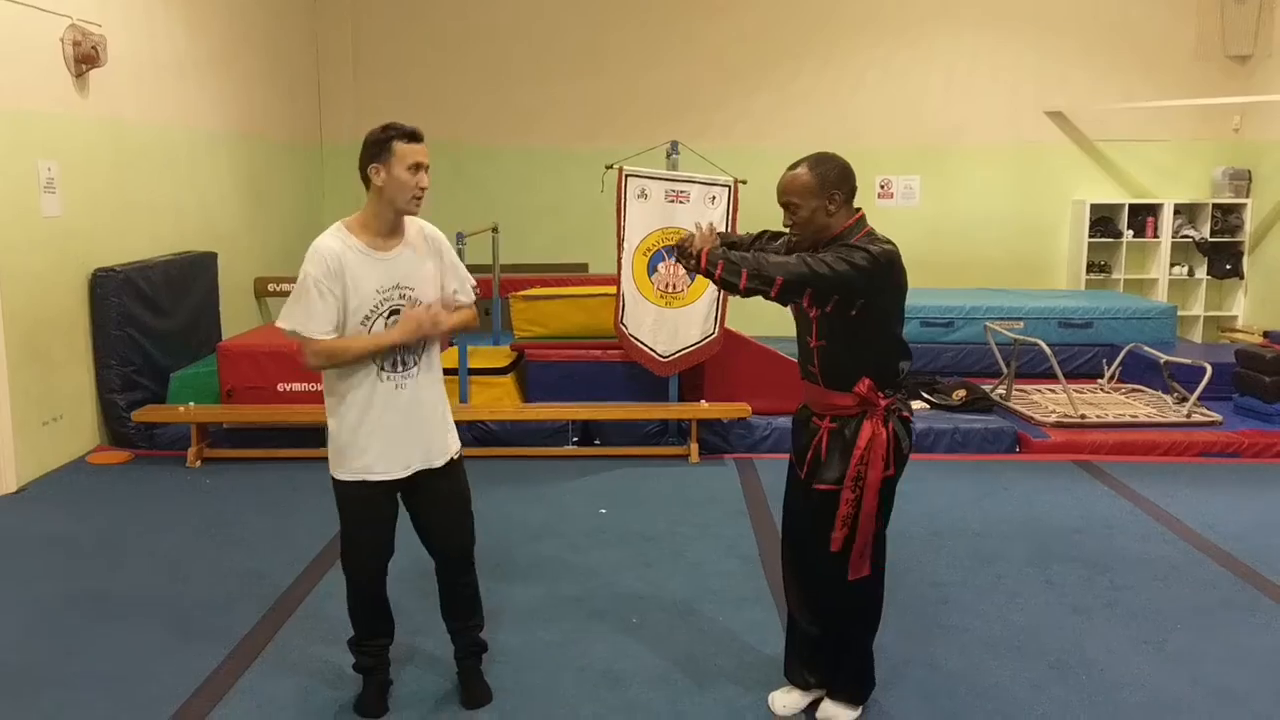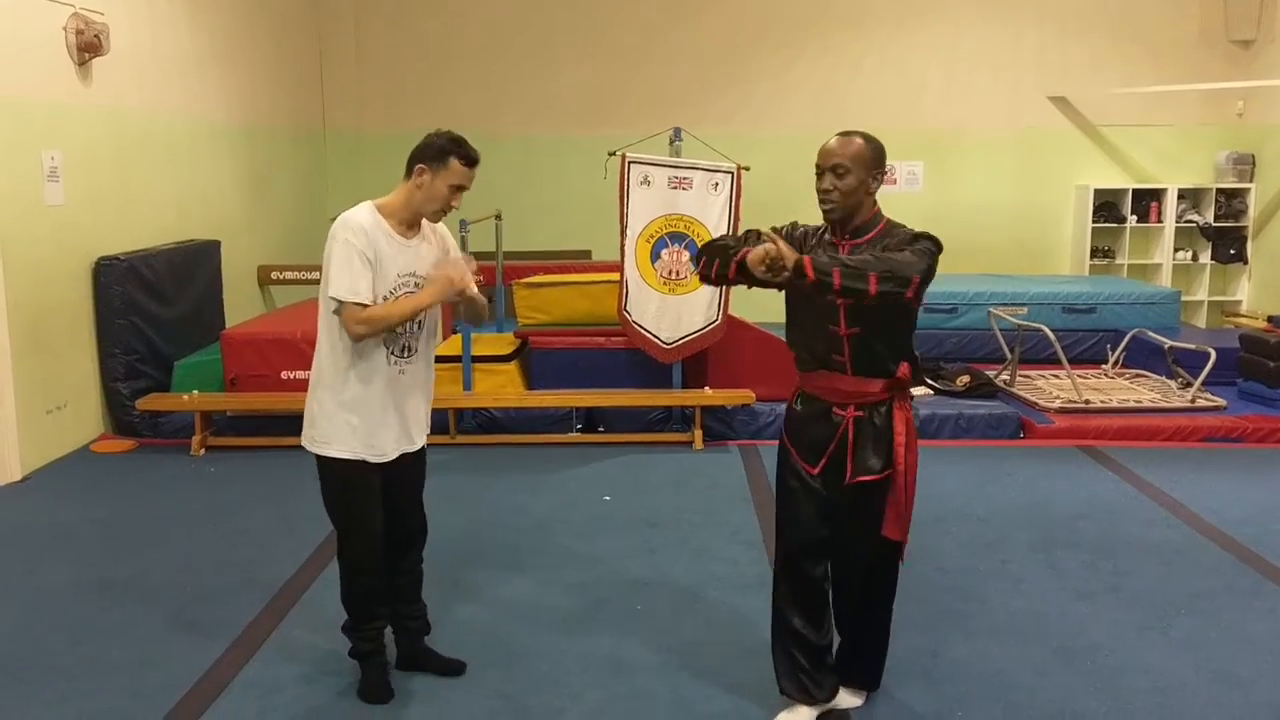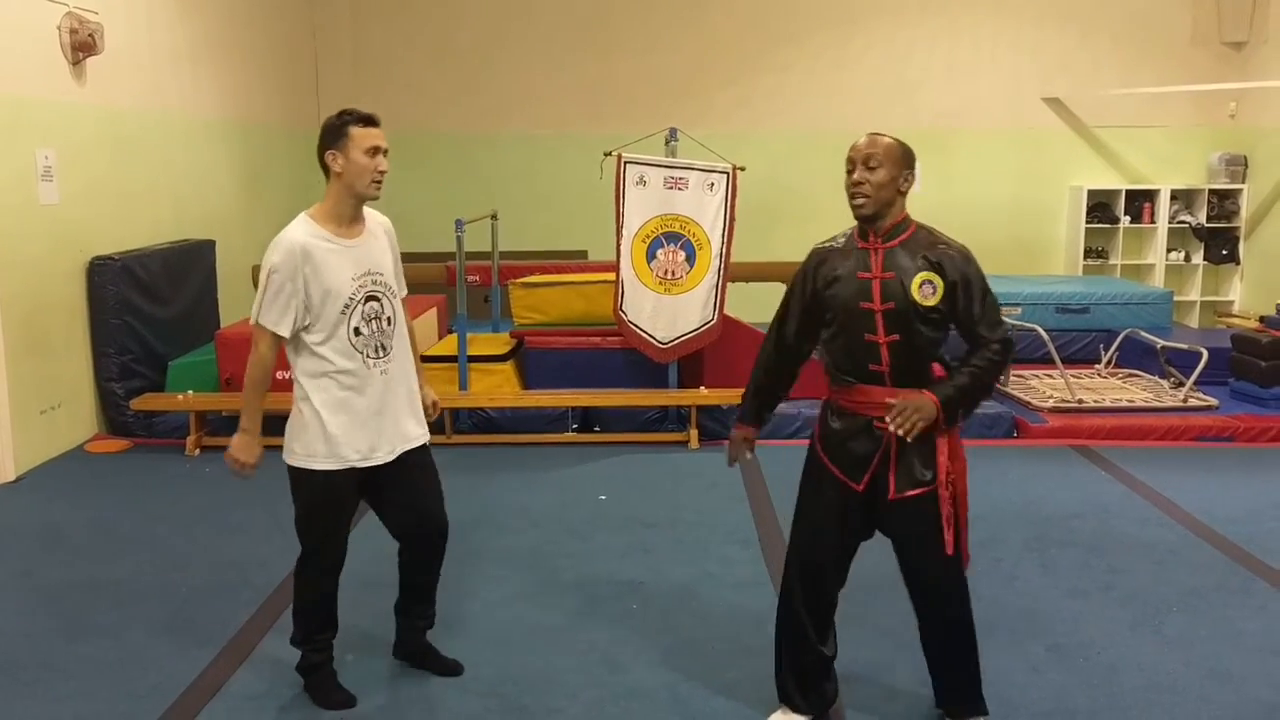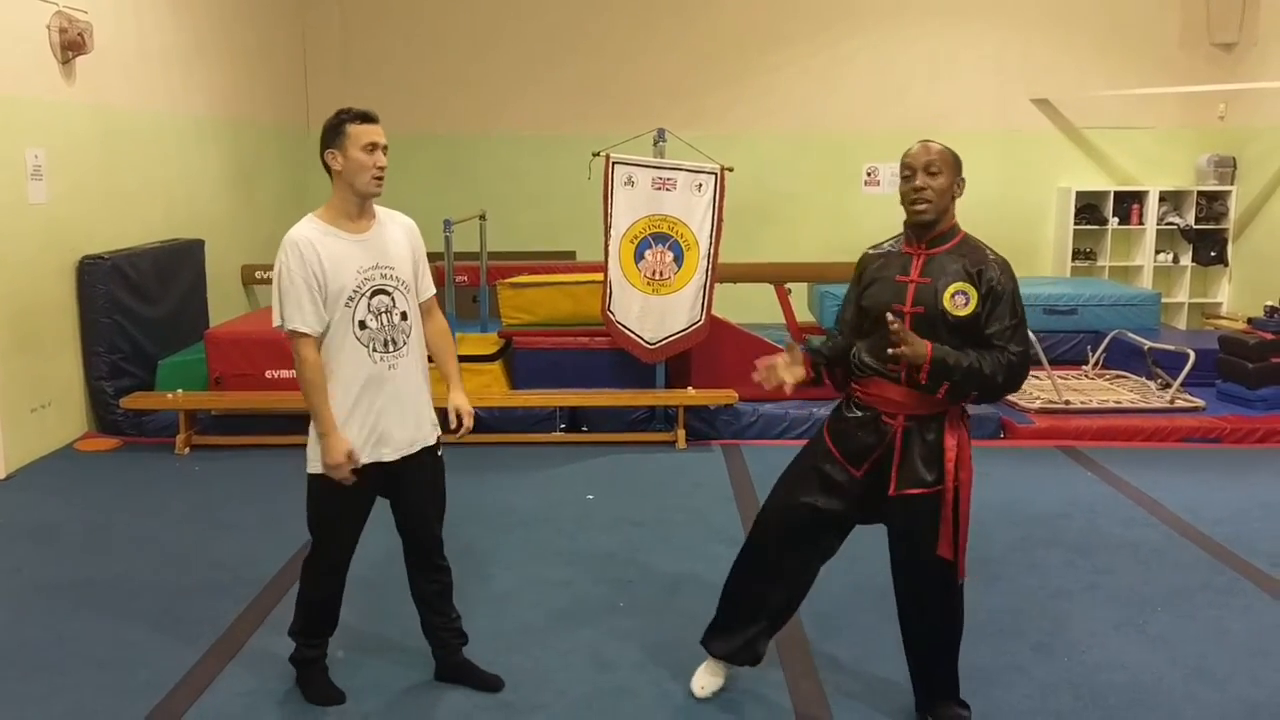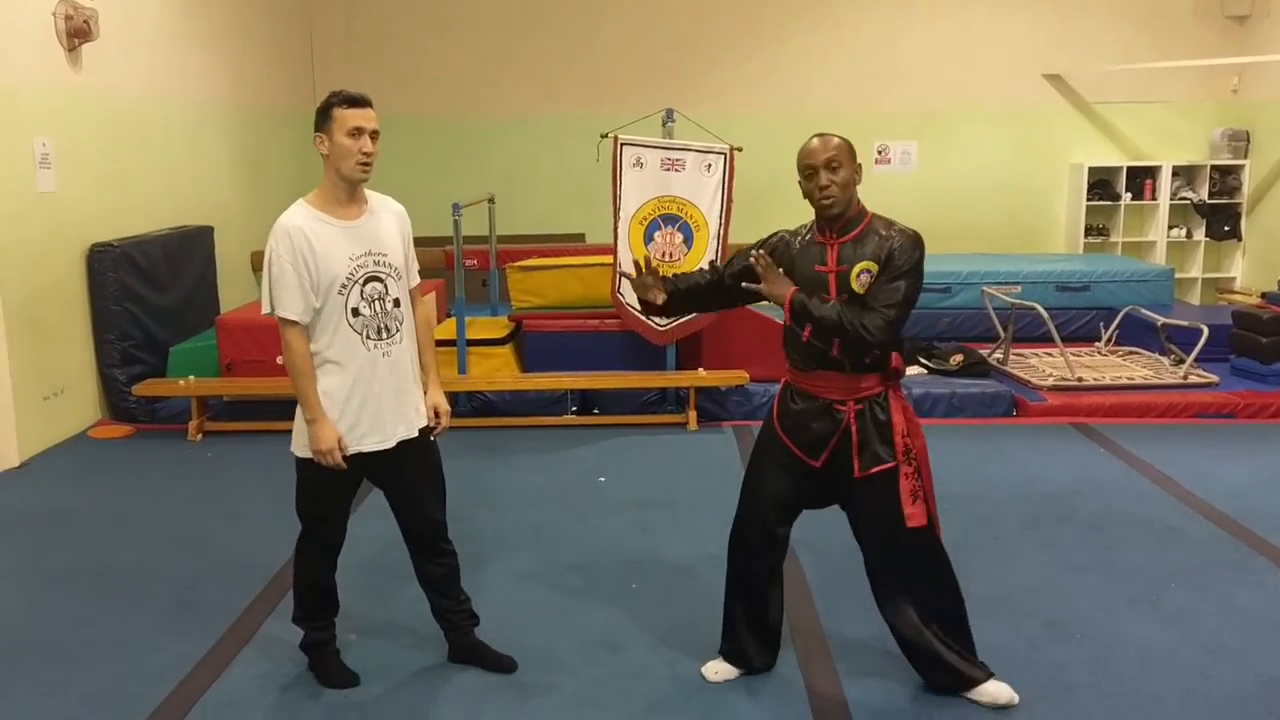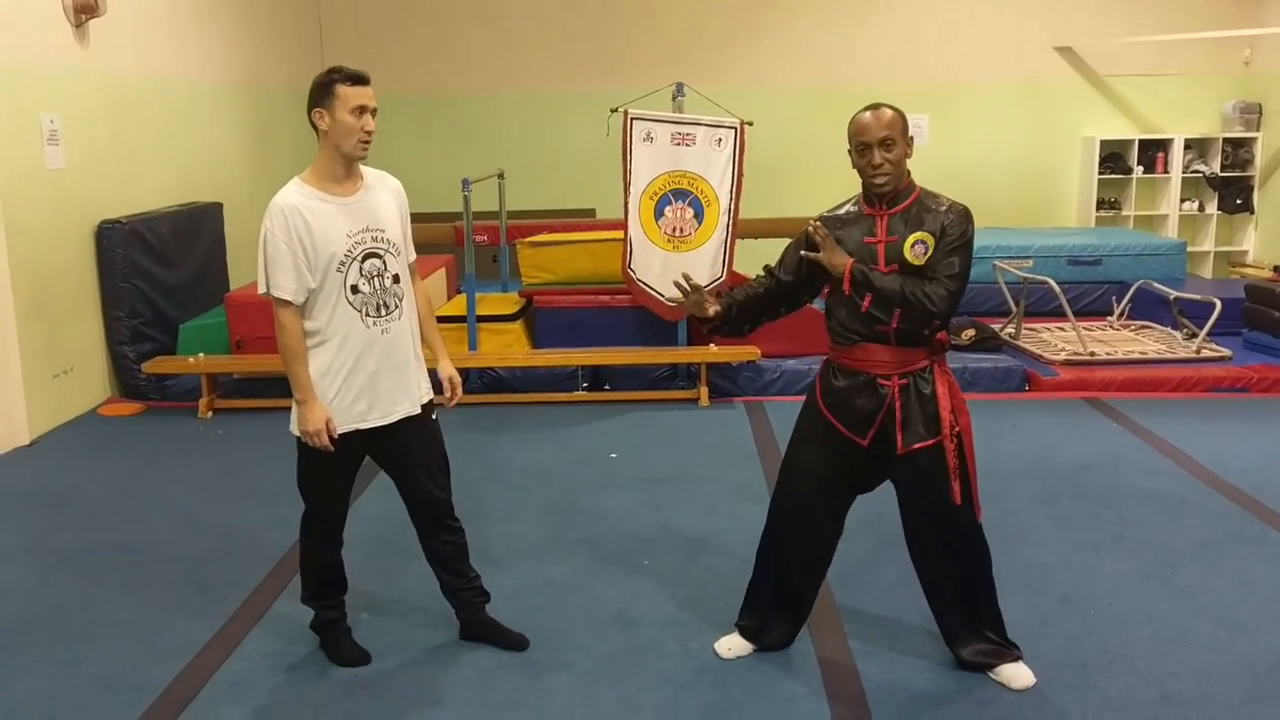
dt=0.7s
person 1, frame 1
left shoulder: (430, 241)
right shoulder: (329, 253)
left elbow: (467, 311)
right elbow: (315, 352)
left wrist: (442, 324)
right wrist: (400, 332)
left hip: (433, 437)
right hip: (363, 449)
left knee: (456, 551)
right knee: (365, 564)
left ankle: (470, 658)
right ankle: (374, 670)
person 1, frame 2
left shoulder: (438, 237)
right shoulder: (355, 229)
left elbow: (478, 316)
right elbow: (359, 321)
left wrist: (466, 292)
right wrist: (433, 292)
left hip: (405, 425)
right hip: (348, 426)
left knee: (407, 537)
right knee: (362, 544)
left ankle: (411, 641)
right ankle: (369, 653)
person 1, frame 3
left shoulder: (382, 229)
right shoulder: (296, 247)
right elbow: (268, 344)
left wrist: (419, 381)
right wrist: (247, 430)
left hip: (398, 426)
right hip: (327, 442)
left knee: (428, 527)
right knee: (322, 558)
left ankle: (413, 637)
right ankle: (316, 663)
person 1, frame 4
left shoulder: (403, 229)
right shoulder: (305, 244)
left elbow: (429, 313)
right elbow: (304, 347)
left wrist: (456, 387)
right wrist: (330, 433)
left hip: (414, 431)
right hip: (348, 440)
left knee: (427, 547)
right knee: (329, 556)
left ankle: (449, 654)
right ankle: (309, 659)
person 1, frame 5
left shoulder: (393, 215)
right shoulder: (295, 230)
right elbow: (292, 334)
left wrist: (432, 383)
right wrist: (317, 420)
left hip: (403, 417)
right hip: (336, 428)
left knee: (430, 531)
right knee: (321, 542)
left ankle: (460, 635)
right ankle: (319, 644)
person 1, frame 6
left shoulder: (389, 190)
right shoulder: (291, 209)
right elbow: (286, 313)
left wrist: (440, 355)
right wrist: (306, 400)
left hip: (404, 394)
right hip: (335, 405)
left knee: (436, 509)
right knee: (326, 521)
left ankle: (472, 612)
right ankle: (330, 623)
person 2, frame 1
left shoulder: (872, 260)
right shoulder: (814, 244)
left elbow: (789, 276)
right elbow: (766, 249)
left wrist: (710, 258)
right wrist: (710, 242)
left hip: (866, 433)
right hip: (818, 424)
left knee: (851, 562)
right knee: (803, 556)
right ankle: (808, 672)
person 2, frame 2
left shoulder: (910, 246)
right shoulder: (800, 239)
left elbow: (895, 277)
right elbow: (708, 261)
left wrist: (804, 267)
right wrist: (749, 257)
left hip: (876, 427)
right hip: (810, 419)
left knee: (866, 559)
right knee: (798, 555)
person 2, frame 3
left shoulder: (945, 258)
right shoulder: (827, 258)
left elbow: (994, 346)
right elbow: (786, 341)
left wrist: (940, 399)
right wrist: (751, 417)
left hip: (920, 443)
right hip: (843, 435)
left knee: (938, 581)
right knee: (811, 569)
person 2, frame 4
left shoulder: (985, 270)
right shoulder: (876, 260)
left elbow: (1010, 366)
left wrist: (932, 357)
right wrist: (807, 363)
left hip: (929, 442)
right hip: (856, 427)
left knee: (929, 578)
right knee: (783, 528)
right ankle: (726, 649)
person 2, frame 5
left shoulder: (898, 245)
right shoulder: (786, 246)
left elbow: (873, 331)
right elbow: (721, 282)
left wrist: (793, 301)
right wrist: (666, 294)
left hip: (873, 419)
right hip: (801, 413)
left knee: (909, 547)
right knee: (754, 533)
left ankle: (959, 669)
right ankle: (746, 650)
person 2, frame 6
left shoulder: (948, 220)
right shoulder: (833, 224)
left elbow: (935, 304)
right elbow: (778, 287)
left wrist: (852, 272)
right wrist: (720, 309)
left hip: (919, 396)
right hip: (844, 391)
left knee: (948, 528)
right knee: (797, 513)
left ankle: (986, 646)
right ankle: (763, 626)
